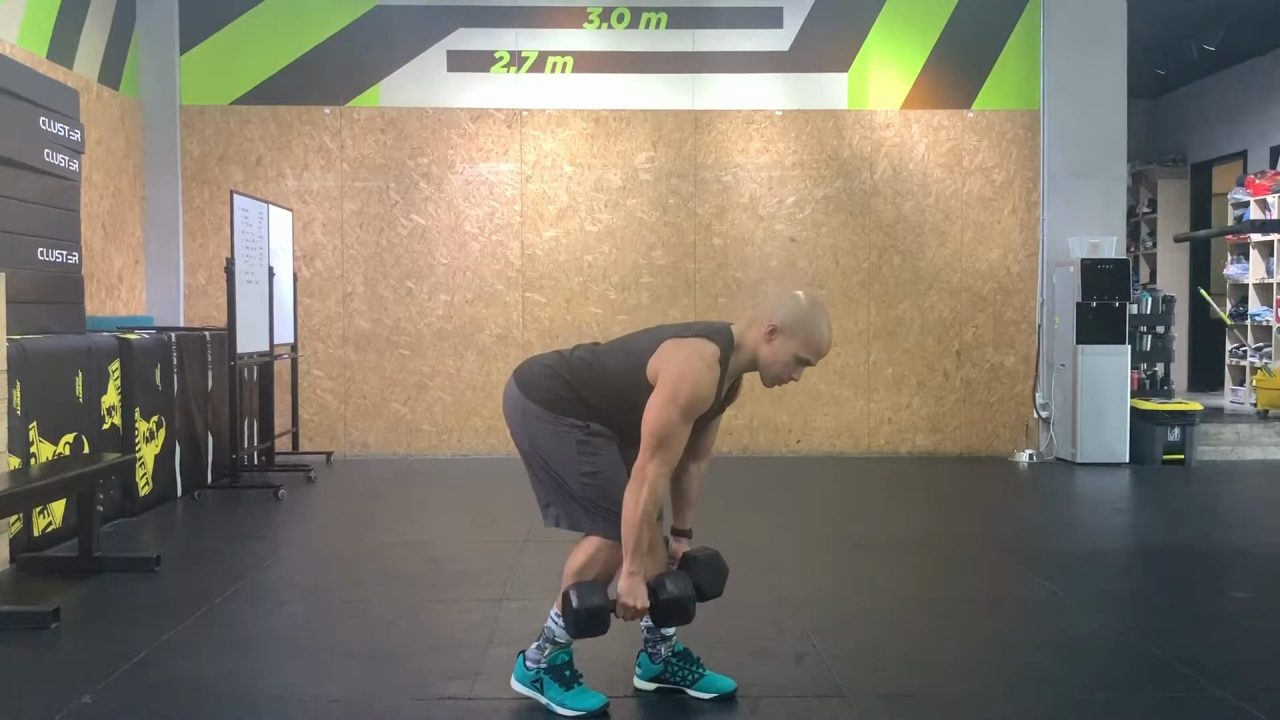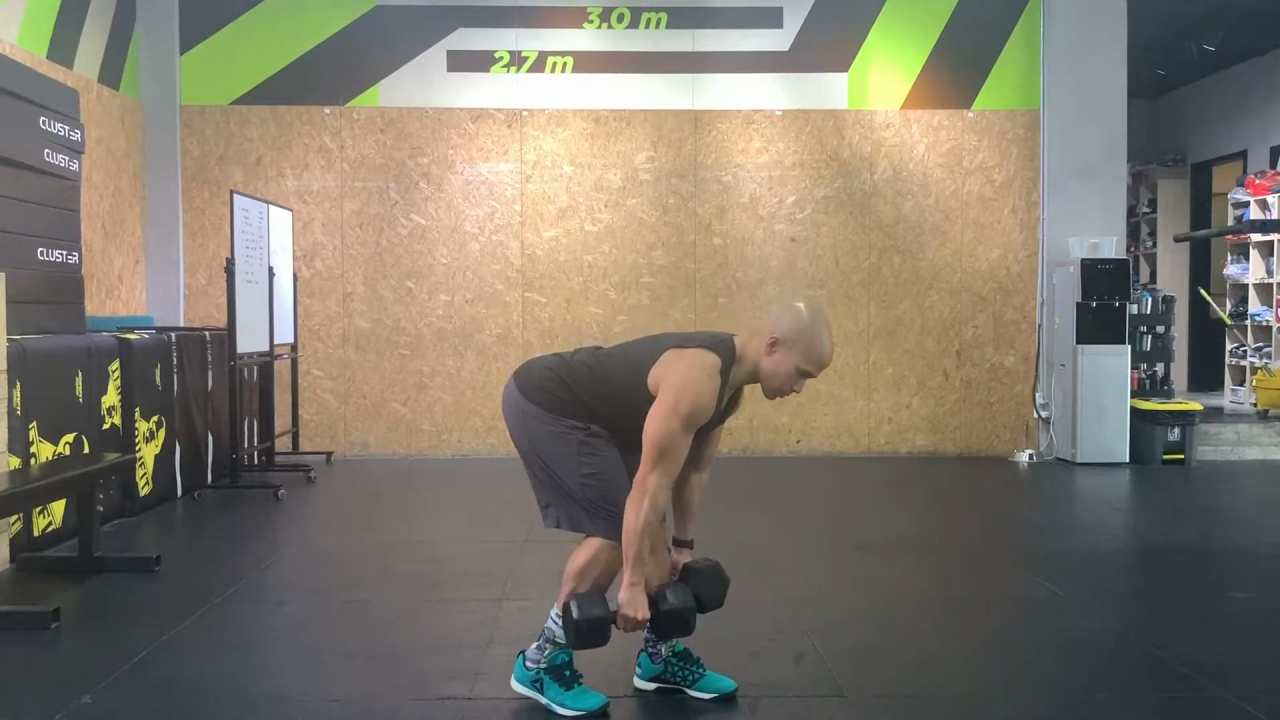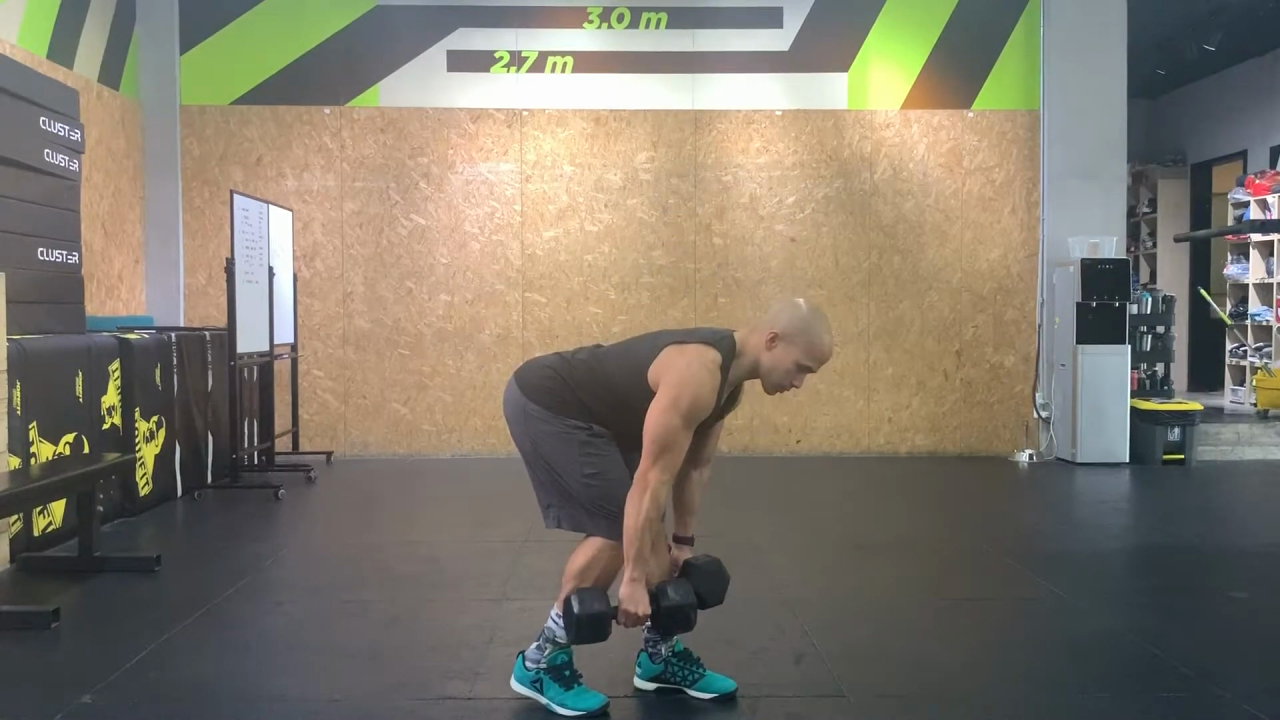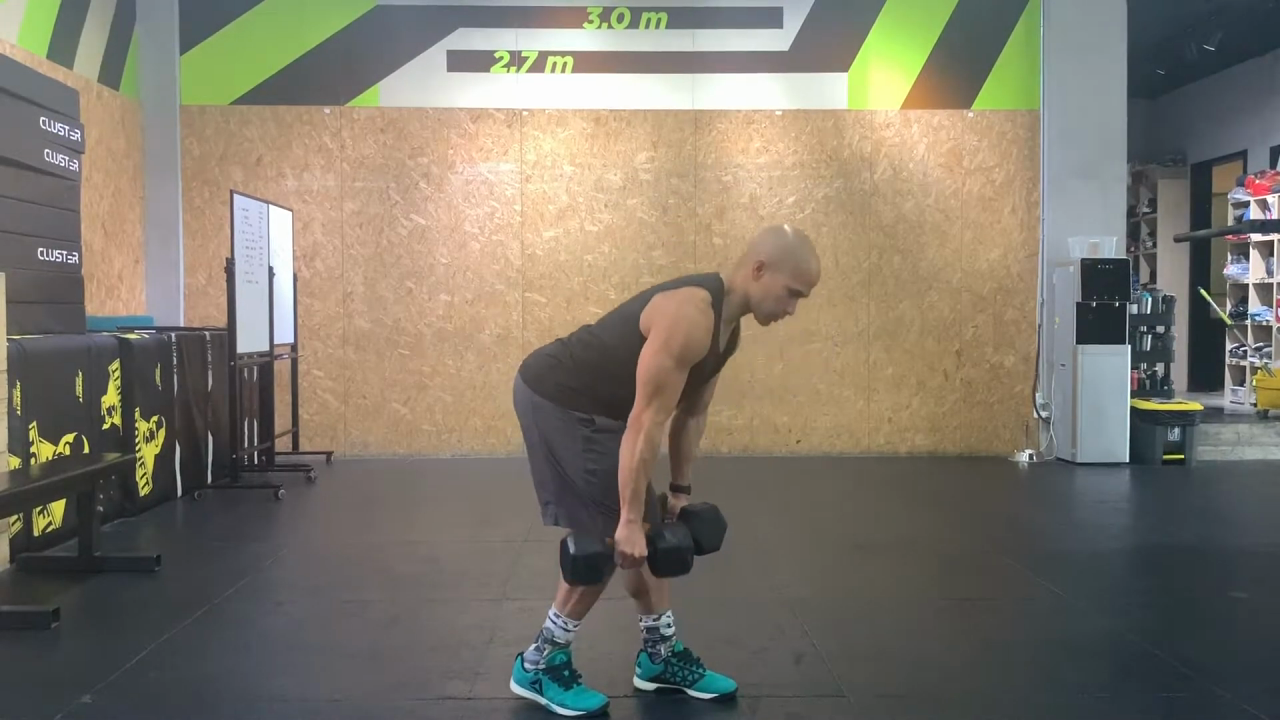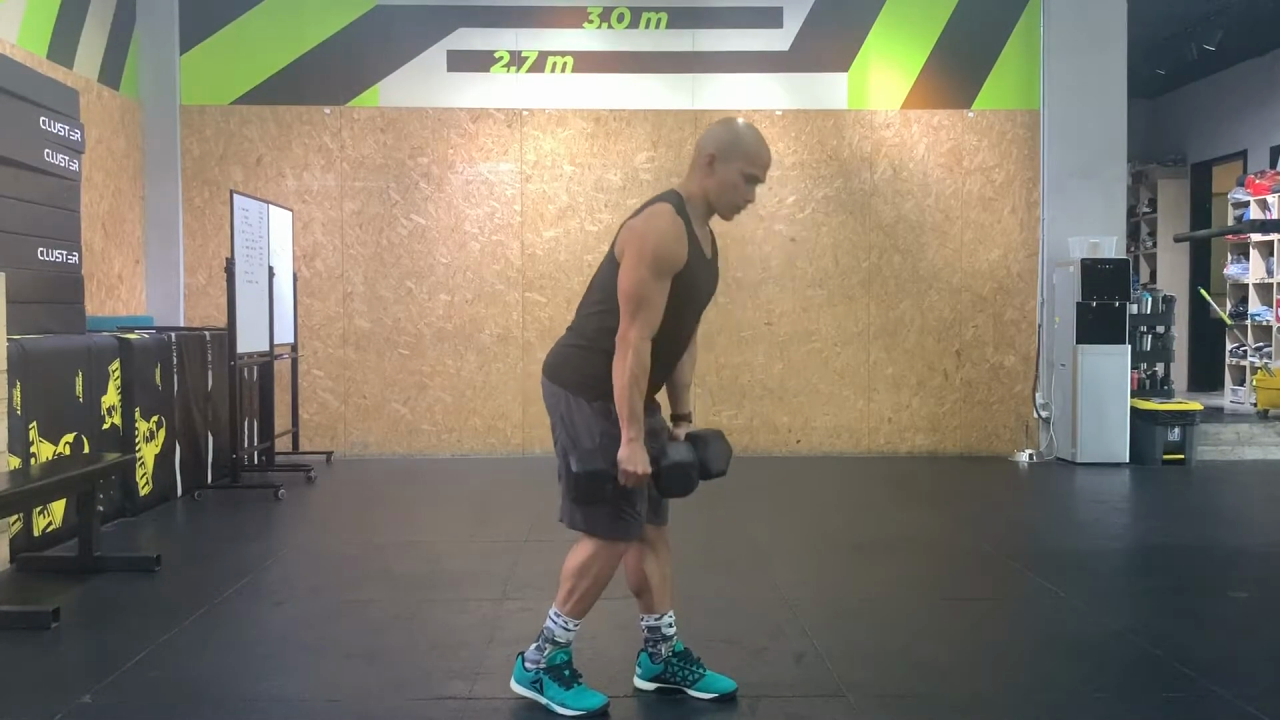
dt=0.3s
person 1, frame 1
left shoulder: (727, 371)
right shoulder: (697, 368)
left elbow: (692, 459)
right elbow: (650, 474)
left wrist: (682, 535)
right wrist: (632, 574)
left hip: (588, 410)
right hip: (545, 404)
left knee: (644, 528)
right knee: (613, 530)
left ankle: (660, 654)
right ankle: (542, 661)
person 1, frame 2
left shoulder: (728, 381)
right shoulder: (697, 379)
left elbow: (694, 470)
right elbow: (651, 485)
left wrist: (683, 546)
right wrist: (632, 585)
left hip: (587, 412)
right hip: (544, 405)
left knee: (647, 527)
right knee: (614, 530)
left ankle: (661, 655)
right ankle: (542, 661)
person 1, frame 3
left shoulder: (729, 378)
right shoulder: (698, 375)
left elbow: (695, 467)
right elbow: (652, 481)
left wrist: (684, 542)
right wrist: (634, 580)
left hip: (587, 412)
right hip: (545, 405)
left knee: (646, 528)
right knee: (615, 530)
left ankle: (661, 654)
right ankle: (542, 661)
person 1, frame 4
left shoulder: (727, 321)
right shoulder: (690, 315)
left elbow: (691, 413)
right elbow: (644, 423)
left wrist: (680, 492)
right wrist: (629, 520)
left hip: (599, 403)
right hip: (556, 397)
left knee: (651, 532)
right knee: (607, 535)
left ankle: (661, 655)
right ankle: (540, 664)
person 1, frame 5
left shoulder: (703, 237)
right shoulder: (661, 228)
left elbow: (682, 337)
right elbow: (632, 341)
left wrist: (681, 416)
right wrist: (631, 439)
left hip: (625, 391)
right hip: (586, 389)
left knee: (651, 523)
right knee: (612, 530)
left ankle: (661, 655)
right ankle: (540, 663)
